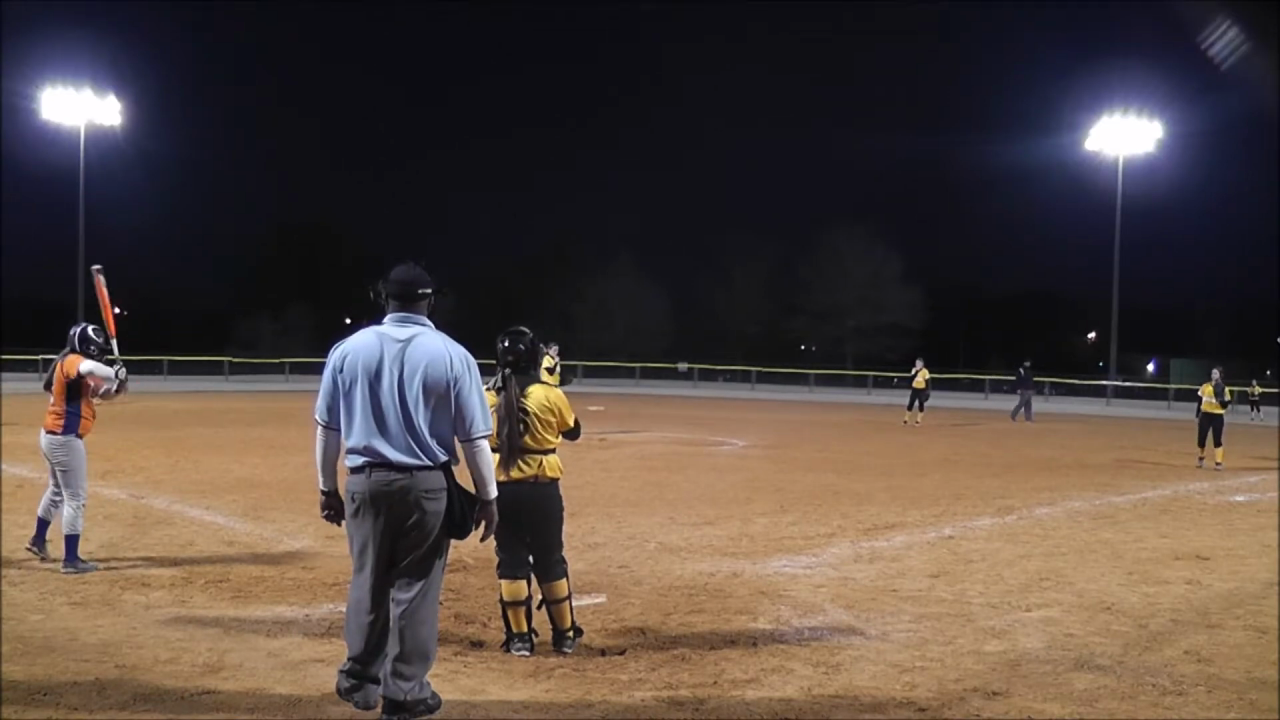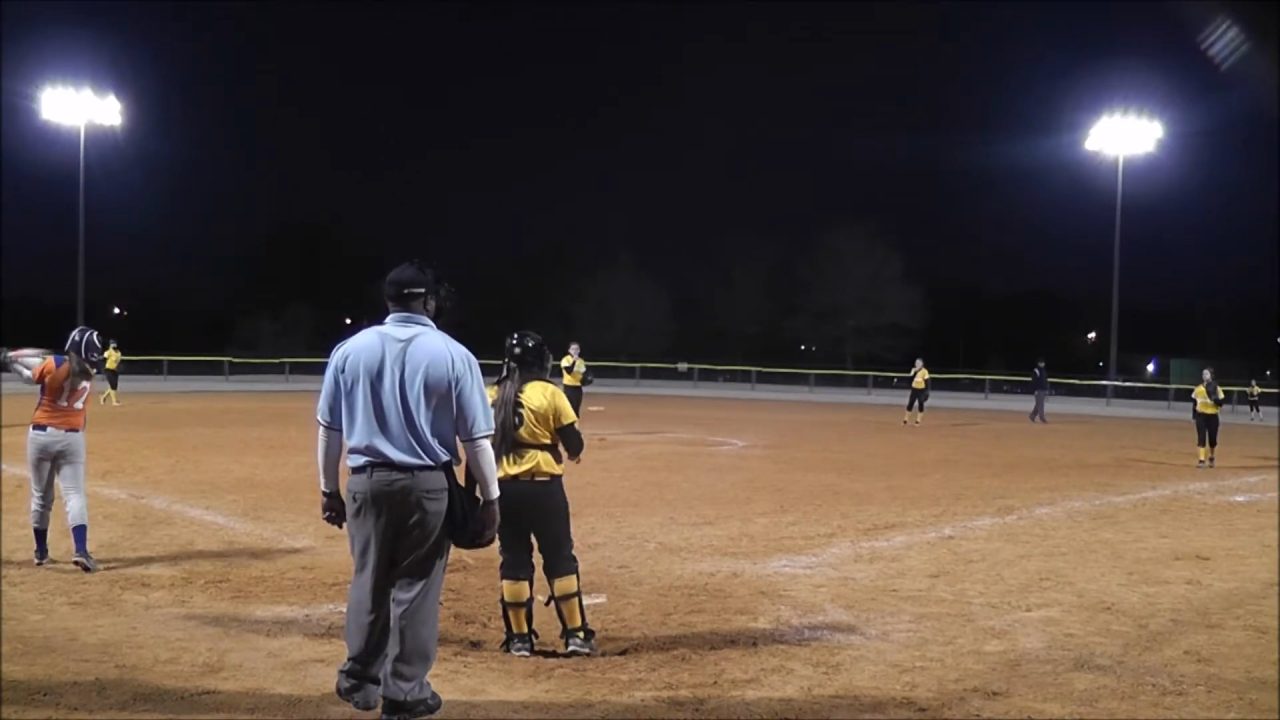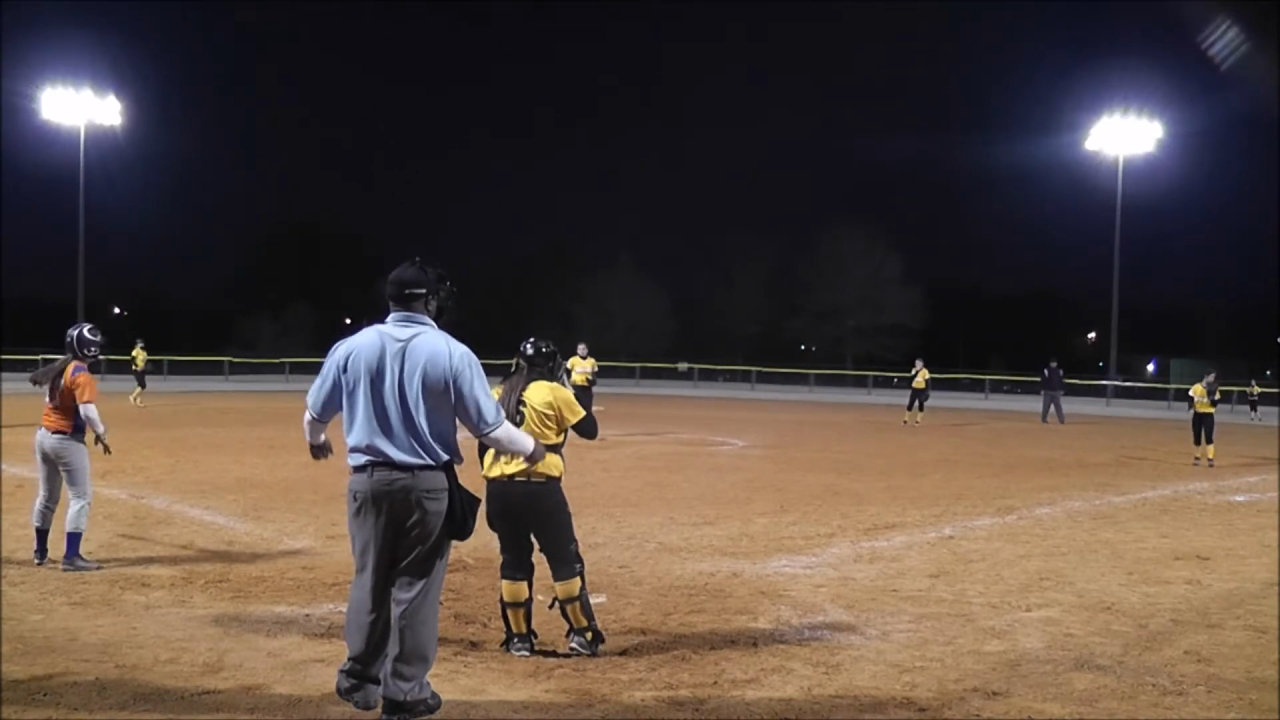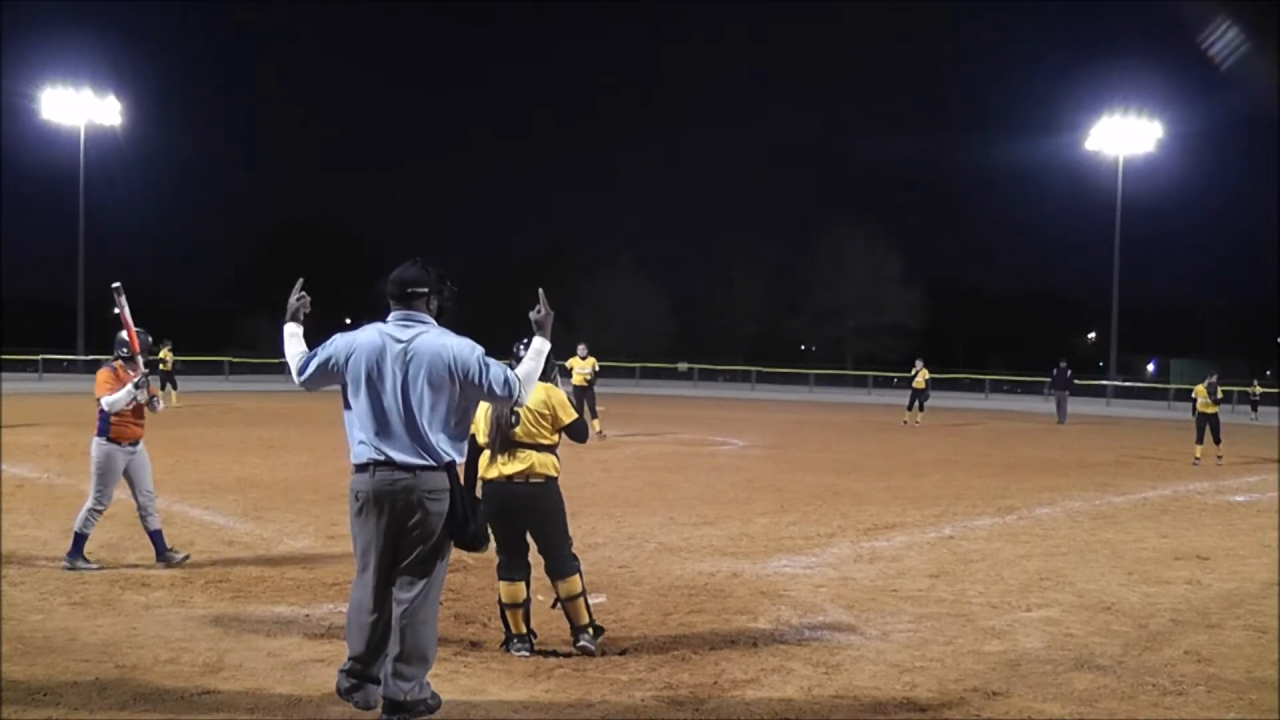
dt=0.7s
person 1, frame 1
left shoulder: (348, 349)
right shoulder: (451, 354)
left elbow: (327, 428)
right elbow: (474, 438)
left wrist: (328, 488)
right wrist: (488, 497)
left hip: (366, 482)
right hip: (426, 485)
left knee: (368, 583)
right knee: (415, 587)
left ankle: (360, 681)
person 1, frame 2
left shoulder: (351, 349)
right shoulder: (453, 354)
left elbow: (329, 429)
right elbow: (476, 438)
left wrist: (329, 490)
right wrist: (490, 497)
left hip: (367, 482)
right hip: (428, 484)
left knee: (368, 582)
right knee: (415, 587)
left ankle: (360, 681)
person 1, frame 3
left shoulder: (352, 348)
right shoulder: (453, 353)
left elbow: (315, 413)
right elbow: (491, 426)
left wrist: (315, 439)
right wrist: (531, 446)
left hip: (369, 480)
right hip: (428, 484)
left knee: (370, 582)
right knee: (417, 586)
left ankle: (361, 681)
person 1, frame 4
left shoulder: (355, 344)
right shoulder: (456, 350)
left elbow: (302, 373)
right elbow: (516, 392)
left wrist: (292, 323)
right wrist: (542, 338)
left hip: (371, 480)
right hip: (430, 483)
left knee: (371, 581)
right knee: (417, 585)
left ankle: (361, 681)
person 2, frame 1
left shoulder: (487, 396)
right shoulder: (550, 395)
right elbow: (573, 432)
left hip: (501, 489)
right hip: (542, 489)
left knee: (511, 562)
right knee: (551, 561)
left ankle: (519, 638)
right ankle: (565, 634)
person 2, frame 2
left shoulder: (491, 397)
right shoulder: (548, 393)
right elbow: (573, 443)
right wrist: (571, 453)
left hip: (503, 488)
right hip: (543, 487)
left knee: (514, 562)
right knee: (560, 560)
left ankle: (520, 639)
right ankle: (576, 634)
person 2, frame 3
left shoulder: (495, 396)
right shoulder: (554, 393)
left elbow: (483, 448)
right elbow: (589, 429)
right wrist: (570, 395)
left hip: (499, 488)
right hip: (540, 487)
left knee: (513, 562)
right knee: (564, 558)
left ankle: (519, 638)
right ankle: (583, 634)
person 2, frame 4
left shoulder: (487, 400)
right shoulder: (547, 393)
left elbow: (473, 452)
right elbow: (580, 434)
right wrist: (564, 397)
left hip: (496, 489)
right hip: (537, 487)
left knee: (510, 562)
right knee: (560, 558)
left ankle: (518, 638)
right ankle: (584, 631)
person 3, frame 1
left shoulder: (86, 372)
right shoulder: (70, 362)
left elbow: (104, 393)
right elbow: (89, 367)
left wrist: (119, 384)
right wrist: (114, 373)
left hip: (52, 437)
right hip: (64, 439)
left knee: (57, 490)
right knee: (75, 499)
left ankle: (38, 541)
right ankle: (71, 560)
person 3, frame 2
left shoulder: (53, 363)
right shoulder: (87, 373)
left elbow: (35, 375)
left hip: (42, 436)
right hip: (71, 439)
left knee: (41, 496)
right knee: (75, 494)
left ankle: (41, 552)
right ankle: (81, 550)
person 3, frame 3
left shoulder: (62, 367)
right shoulder: (82, 375)
right elbow: (88, 413)
right wrist: (101, 434)
left hip: (45, 436)
right hip: (67, 440)
left knee: (47, 496)
right knee: (81, 497)
left ankle: (40, 551)
right ankle: (71, 556)
person 3, frame 4
left shoulder: (140, 373)
right shoulder: (108, 373)
left elbow: (155, 406)
right elbow: (109, 405)
left wrist: (154, 400)
right wrist: (133, 387)
left hip: (135, 447)
right hip: (109, 447)
left knee: (147, 498)
right knee: (98, 502)
left ankle: (162, 552)
right ankle: (73, 555)
